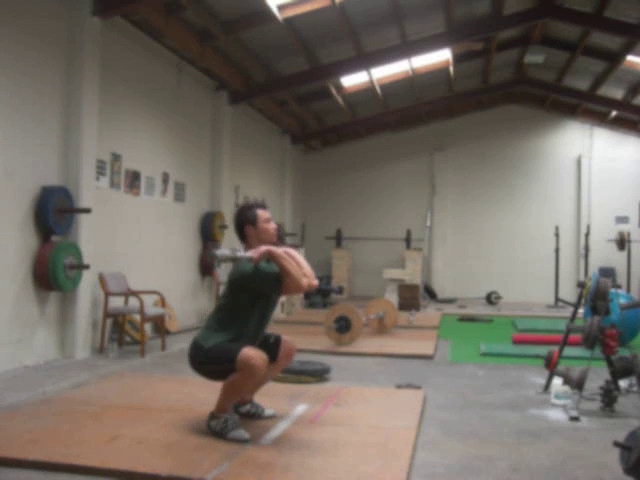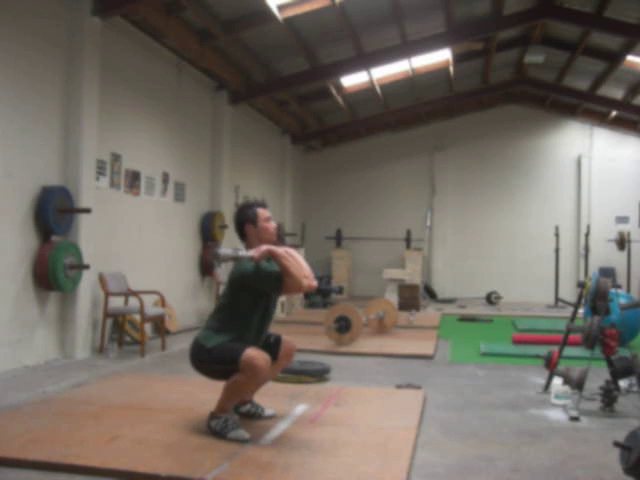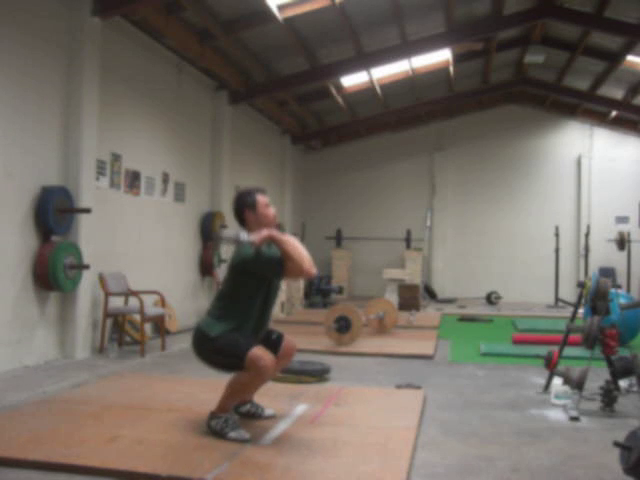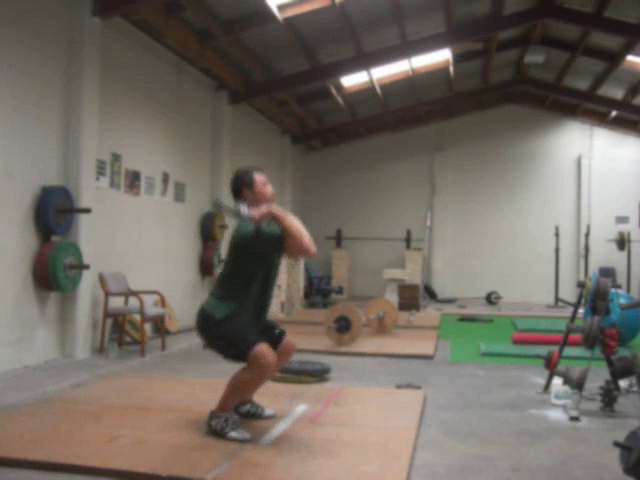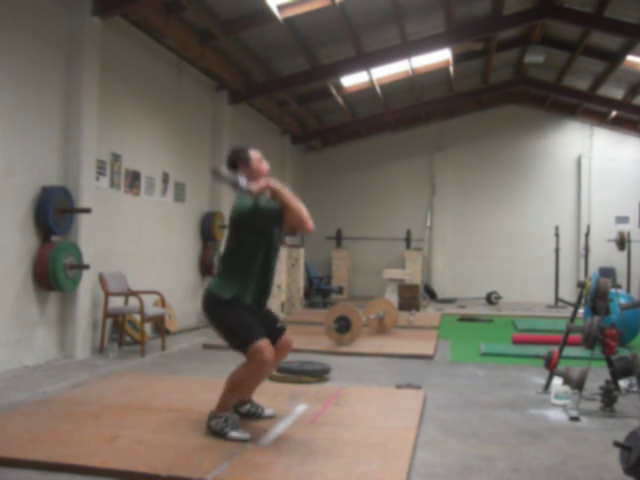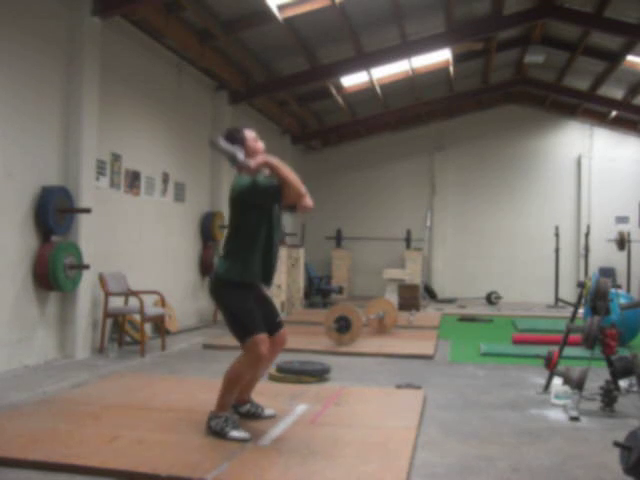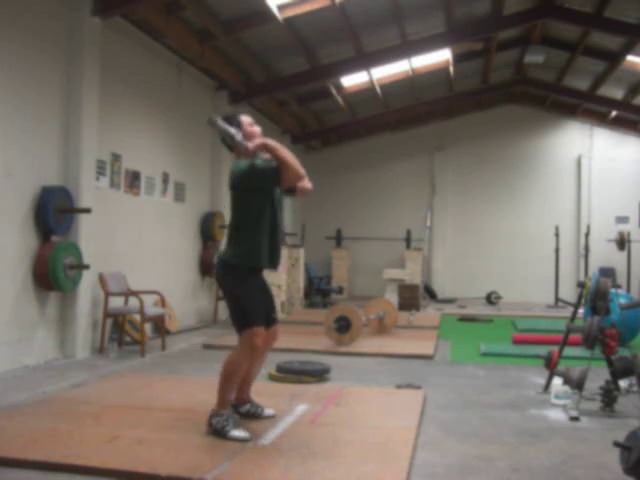
dt=0.1s
person 1, frame 1
left shoulder: (266, 264)
right shoulder: (250, 269)
left elbow: (311, 282)
right elbow: (300, 285)
left wrist: (288, 252)
right wrist: (275, 252)
left hip: (235, 340)
right hip: (210, 349)
left knee: (286, 349)
right knee: (255, 362)
left ankle: (243, 400)
right ankle: (220, 416)
person 1, frame 2
left shoulder: (266, 263)
right shoulder: (250, 268)
left elbow: (310, 283)
right elbow: (301, 285)
left wrist: (288, 252)
right wrist: (276, 252)
right hip: (211, 349)
left knee: (286, 349)
right knee: (259, 362)
left ankle: (243, 400)
right ankle: (220, 416)
person 1, frame 3
left shoulder: (266, 248)
right shoulder: (252, 253)
left elbow: (310, 269)
right elbow: (304, 271)
left wrist: (287, 240)
right wrist: (278, 237)
left hip: (239, 328)
right hip: (215, 336)
left knee: (286, 348)
right knee: (263, 362)
left ankle: (243, 400)
right ankle: (219, 415)
person 1, frame 4
left shoulder: (267, 228)
right shoulder: (252, 231)
left elbow: (308, 248)
right elbow: (304, 249)
left wrist: (285, 217)
right wrist: (277, 213)
left hip: (243, 315)
right hip: (219, 319)
left knee: (286, 347)
right knee: (265, 359)
left ankle: (242, 400)
right ankle: (220, 415)
person 1, frame 5
left shoulder: (263, 203)
right shoulder: (249, 206)
left elbow: (306, 226)
right elbow: (302, 223)
left wrist: (276, 191)
right wrist: (274, 187)
left hip: (247, 297)
right hip: (225, 299)
left knee: (283, 345)
right knee: (262, 355)
left ankle: (242, 401)
right ankle: (219, 416)
person 1, frame 6
left shoulder: (263, 182)
right shoulder: (248, 184)
left elbow: (304, 202)
right elbow: (298, 193)
left wrist: (271, 166)
right wrist: (271, 162)
left hip: (249, 282)
right hip: (231, 283)
left knee: (278, 339)
right knee: (258, 348)
left ankle: (242, 401)
right ankle: (220, 415)
person 1, frame 7
left shoulder: (260, 167)
right shoulder: (246, 169)
left elbow: (304, 185)
right elbow: (296, 173)
left wrist: (270, 149)
right wrist: (269, 145)
left hip: (251, 267)
right hip: (237, 268)
left knee: (268, 336)
right knee: (252, 340)
left ankle: (242, 401)
right ankle: (220, 414)
